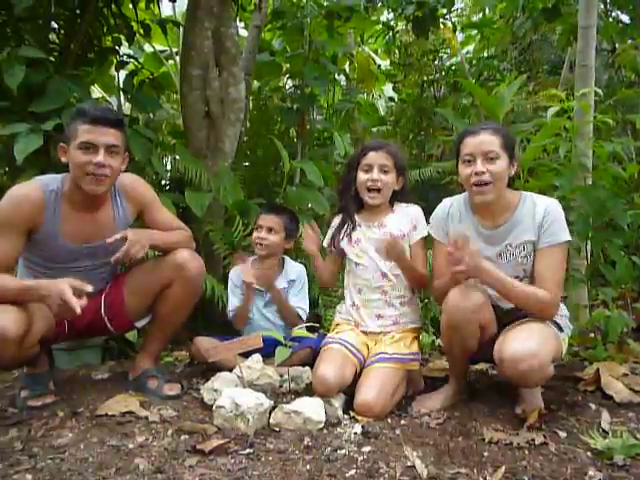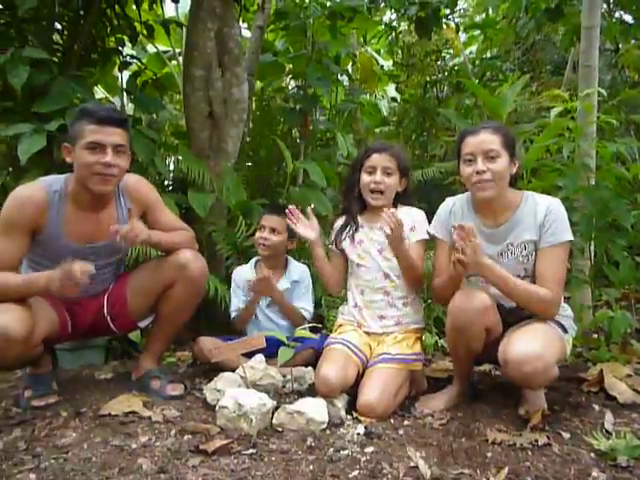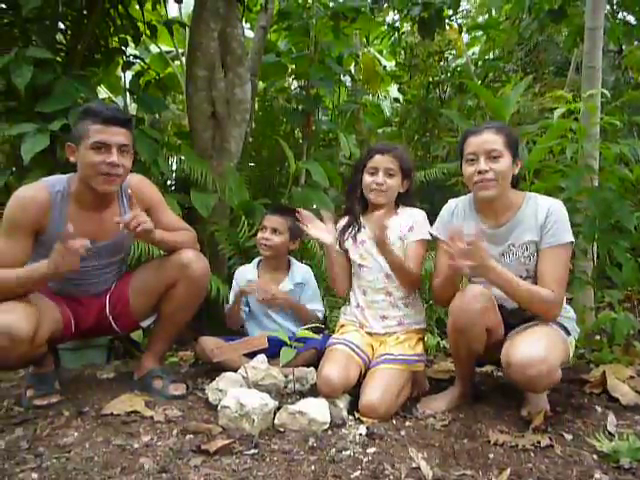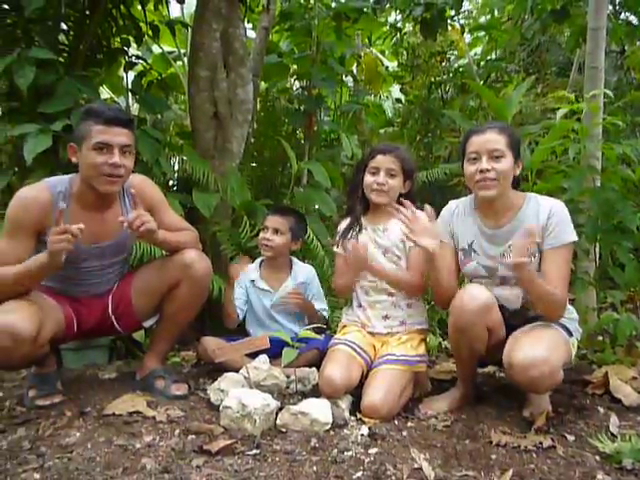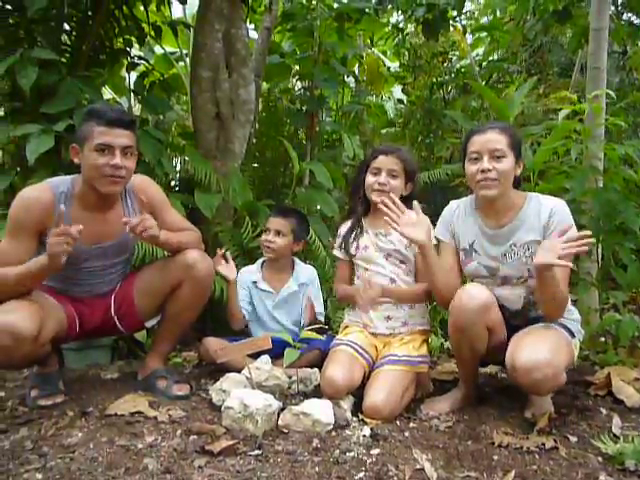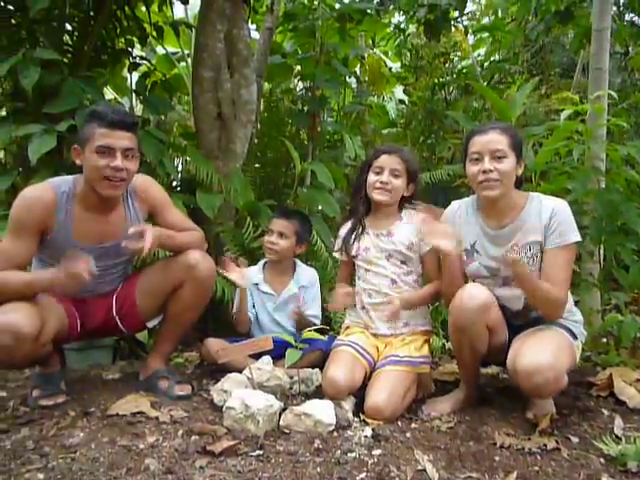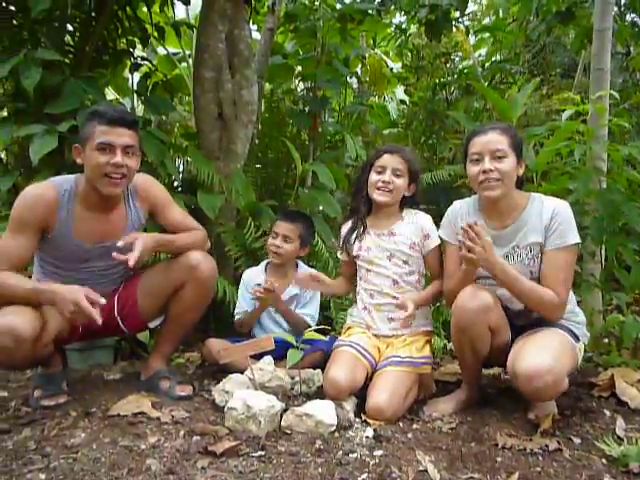
dt=0.1s
person 1, frame 1
left shoulder: (131, 189)
right shoulder: (27, 199)
left elbow: (186, 239)
left wrist: (148, 237)
right wrist: (46, 290)
left hip: (108, 300)
right hip: (44, 307)
left knee: (189, 264)
left ankle: (144, 365)
right ankle: (37, 364)
person 1, frame 2
left shoulder: (135, 190)
right shoulder: (31, 200)
left elbow: (189, 239)
left wrist: (150, 235)
right wrist: (50, 281)
left hip: (111, 300)
right hip: (48, 306)
left knee: (192, 264)
left ankle: (147, 365)
right ankle: (40, 364)
person 1, frame 3
left shoulder: (137, 189)
right shoulder: (34, 200)
left elbow: (191, 241)
left wrist: (153, 234)
right wrist: (49, 268)
left hip: (113, 301)
right hip: (51, 303)
left knee: (193, 265)
left ankle: (149, 365)
right ankle: (43, 364)
person 1, frame 4
left shoulder: (140, 189)
right shoulder: (36, 200)
left elbow: (194, 241)
left wrist: (156, 235)
right wrist: (47, 261)
left hip: (115, 301)
right hip: (54, 303)
left knee: (196, 265)
left ankle: (152, 365)
right ankle: (45, 363)
person 1, frame 5
left shoulder: (141, 190)
right shoulder: (38, 200)
left elbow: (195, 241)
left wrist: (158, 235)
right wrist: (48, 263)
left hip: (118, 300)
right hip: (55, 304)
left knee: (198, 265)
left ankle: (153, 366)
right ankle: (47, 364)
person 1, frame 6
left shoulder: (143, 190)
right shoulder: (40, 200)
left elbow: (199, 241)
left wrist: (161, 236)
right wrist: (54, 277)
left hip: (120, 300)
right hip: (57, 305)
left knee: (200, 265)
left ankle: (155, 366)
right ankle: (49, 363)
person 1, frame 7
left shoulder: (145, 189)
right shoulder: (41, 199)
left elbow: (201, 239)
left wrist: (155, 242)
right wrist: (56, 293)
left hip: (121, 301)
right hip: (59, 306)
left knee: (201, 266)
left ankle: (156, 366)
right ankle: (51, 364)
person 2, frame 1
left shoulder: (545, 211)
right shoulder: (448, 212)
left elbow: (548, 305)
right elbow: (440, 295)
left wrist: (484, 270)
right wrist: (458, 274)
left hip: (536, 320)
right hip: (476, 326)
left knee: (520, 359)
right knee: (463, 298)
left ankle: (529, 385)
right ankle: (456, 384)
person 2, frame 2
left shoulder: (547, 210)
right shoulder: (451, 211)
left elbow: (549, 304)
right elbow: (441, 296)
left wrist: (484, 265)
right wrist: (459, 270)
left hip: (539, 320)
right hip: (479, 326)
left knee: (524, 362)
right knee: (469, 299)
left ankle: (533, 386)
right ankle: (460, 385)
person 2, frame 3
left shoulder: (548, 213)
right shoulder: (452, 212)
left elbow: (550, 306)
right elbow: (443, 297)
left wrist: (487, 266)
right wrist: (453, 268)
left hip: (541, 322)
right hip: (484, 328)
left knee: (526, 364)
right knee: (472, 298)
left ankle: (534, 388)
right ankle: (462, 386)
person 2, frame 4
left shoulder: (549, 212)
right shoulder: (454, 214)
left elbow: (554, 309)
right elbow: (444, 299)
left wrist: (523, 270)
right wrist: (433, 253)
left hip: (544, 323)
right hip: (482, 328)
left knee: (530, 367)
right knee: (472, 299)
left ankle: (536, 388)
right ankle: (464, 388)
person 2, frame 5
left shoulder: (551, 211)
right shoulder: (455, 214)
left elbow: (556, 308)
right elbow: (447, 297)
left wrist: (544, 269)
right wrist: (425, 247)
left hip: (545, 323)
right hip: (484, 326)
left knee: (532, 367)
right knee: (470, 298)
left ankle: (539, 390)
right ankle: (466, 388)
person 2, frame 6
left shoulder: (553, 212)
right shoulder: (457, 214)
left elbow: (555, 307)
right elbow: (452, 300)
left wrist: (517, 268)
right wrist: (450, 257)
left hip: (549, 324)
right hip: (488, 329)
left knee: (534, 371)
right knee: (473, 299)
left ankle: (541, 390)
right ankle: (468, 389)
person 2, frame 7
left shoulder: (554, 212)
right shoulder: (459, 214)
left elbow: (555, 307)
right elbow: (451, 298)
left wrist: (494, 263)
right wrist: (470, 266)
left hip: (551, 325)
right hip: (490, 328)
left knee: (535, 374)
right knee: (471, 300)
left ankle: (545, 390)
right ankle: (469, 389)
person 3, frame 1
left shoulder: (409, 216)
right shoulder: (343, 223)
left elbow: (421, 283)
right elbow: (329, 281)
left wrist: (401, 257)
right wrist: (313, 251)
left hip: (398, 327)
right hip: (352, 321)
left knee: (367, 406)
right knee: (324, 384)
left ankle: (403, 376)
right ankle: (369, 370)
person 3, frame 2
left shoulder: (412, 218)
right shoulder: (346, 225)
left elbow: (417, 283)
right elbow: (335, 286)
left wrist: (399, 245)
right wrist: (315, 244)
left hip: (400, 328)
right hip: (354, 323)
left knee: (371, 406)
right knee: (327, 384)
left ankle: (404, 375)
right ankle: (368, 372)
person 3, frame 3
left shoulder: (414, 218)
right shoulder: (348, 224)
left elbow: (413, 282)
right elbow: (339, 286)
left wrist: (384, 246)
right wrist: (329, 245)
left hip: (401, 328)
right hip: (356, 324)
left knee: (373, 406)
right knee: (330, 384)
left ankle: (408, 375)
right ankle: (370, 372)
person 3, frame 4
right shoulder: (349, 226)
left elbow: (418, 286)
right elbow: (341, 288)
left wrist: (373, 266)
right wrist: (353, 269)
left hip: (404, 329)
right hip: (358, 324)
left knee: (375, 407)
right knee: (331, 385)
left ankle: (409, 377)
right ankle: (373, 372)
person 3, frame 5
right shoulder: (350, 228)
left elbow: (428, 287)
right elbow: (342, 284)
left wrist: (385, 292)
right wrist: (355, 293)
left hip: (405, 330)
right hip: (360, 326)
left knee: (378, 408)
right knee: (334, 384)
left ankle: (413, 377)
right ankle: (375, 373)
person 3, frame 6
left shoulder: (418, 223)
right shoulder: (351, 229)
left elbow: (437, 284)
right elbow: (343, 282)
left wrist: (404, 301)
right wrist: (341, 295)
left hip: (407, 331)
right hip: (362, 326)
left knee: (379, 408)
right knee: (335, 385)
left ankle: (414, 378)
right ankle: (378, 373)
person 3, frame 7
left shoulder: (421, 224)
right shoulder: (352, 229)
left elbow: (439, 282)
left wrist: (416, 301)
right wrist: (321, 282)
left hip: (410, 331)
right hip: (364, 325)
left knee: (380, 409)
right knee: (336, 386)
left ankle: (416, 379)
right ankle: (382, 375)
person 4, frame 1
left shoulder: (297, 272)
right shoulder: (238, 273)
left elbow: (296, 324)
right elbow: (238, 325)
left wrist: (272, 289)
right wrist: (248, 289)
left hip: (287, 346)
left knee: (314, 343)
right knee: (199, 345)
person 4, frame 2
left shoulder: (300, 272)
right shoulder: (241, 274)
left elbow: (301, 324)
right elbow: (239, 325)
left wrist: (274, 293)
right wrist: (256, 296)
left hip: (290, 346)
left knee: (317, 343)
right knee: (202, 345)
person 4, frame 3
left shoulder: (303, 274)
right shoulder: (244, 274)
left elbow: (316, 323)
right elbow: (233, 324)
left wrist: (290, 303)
right wrist: (239, 296)
left hip: (292, 346)
left knee: (321, 343)
right knee: (204, 344)
person 4, frame 4
left shoulder: (306, 274)
right shoulder: (246, 274)
left elbow: (320, 323)
right elbow: (231, 323)
left wrist: (306, 307)
right wrist: (231, 284)
left hip: (294, 347)
left knee: (323, 343)
right knee: (206, 345)
right ankle: (285, 370)
person 4, frame 5
left shoulder: (308, 275)
right shoulder: (247, 274)
left elbow: (315, 327)
right elbow: (236, 324)
left wrist: (311, 320)
right wrist: (231, 284)
left hip: (295, 348)
right hip: (258, 347)
left knee: (324, 344)
right knee: (208, 345)
person 4, frame 6
left shoulder: (309, 277)
right shoulder: (249, 275)
left elbow: (310, 329)
right elbow: (242, 328)
left wrist: (300, 320)
right wrist: (242, 290)
left hip: (297, 348)
left knee: (326, 344)
right knee: (210, 346)
person 4, frame 7
right shoulder: (251, 276)
left elbow: (305, 330)
right elbow: (241, 328)
left wrist: (279, 303)
right wrist: (262, 305)
left knee: (327, 345)
right knee: (211, 347)
